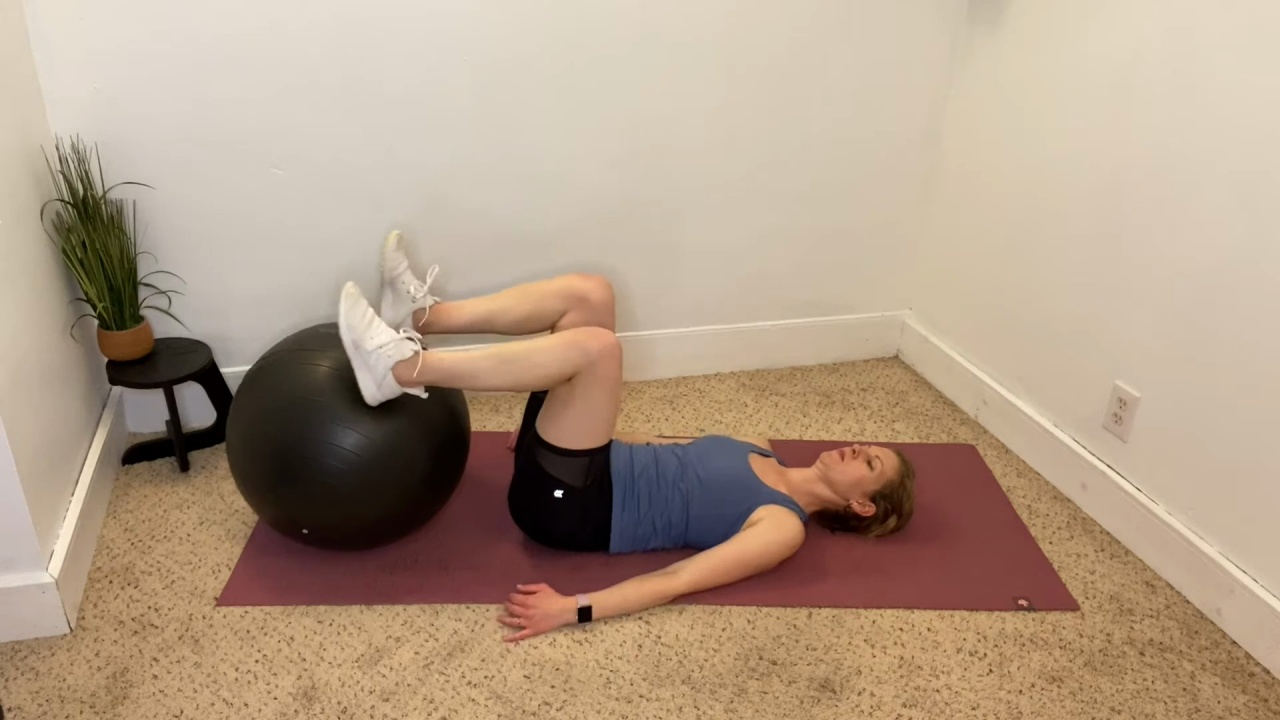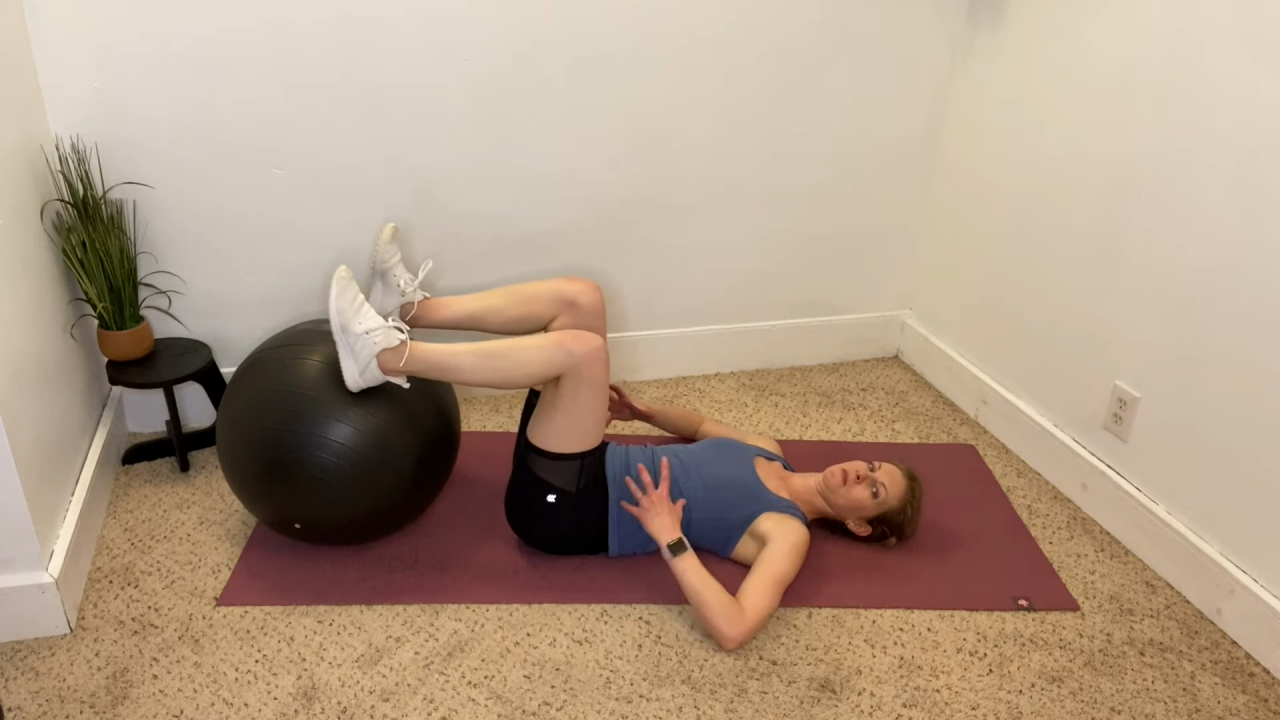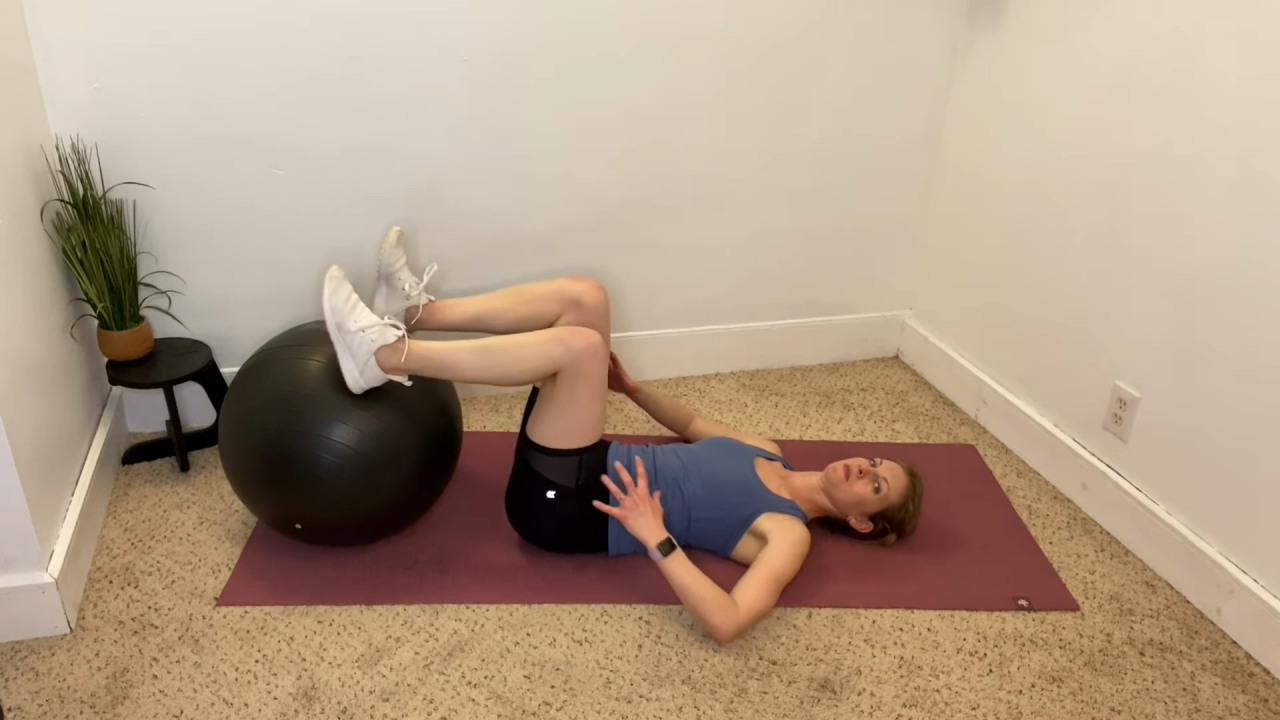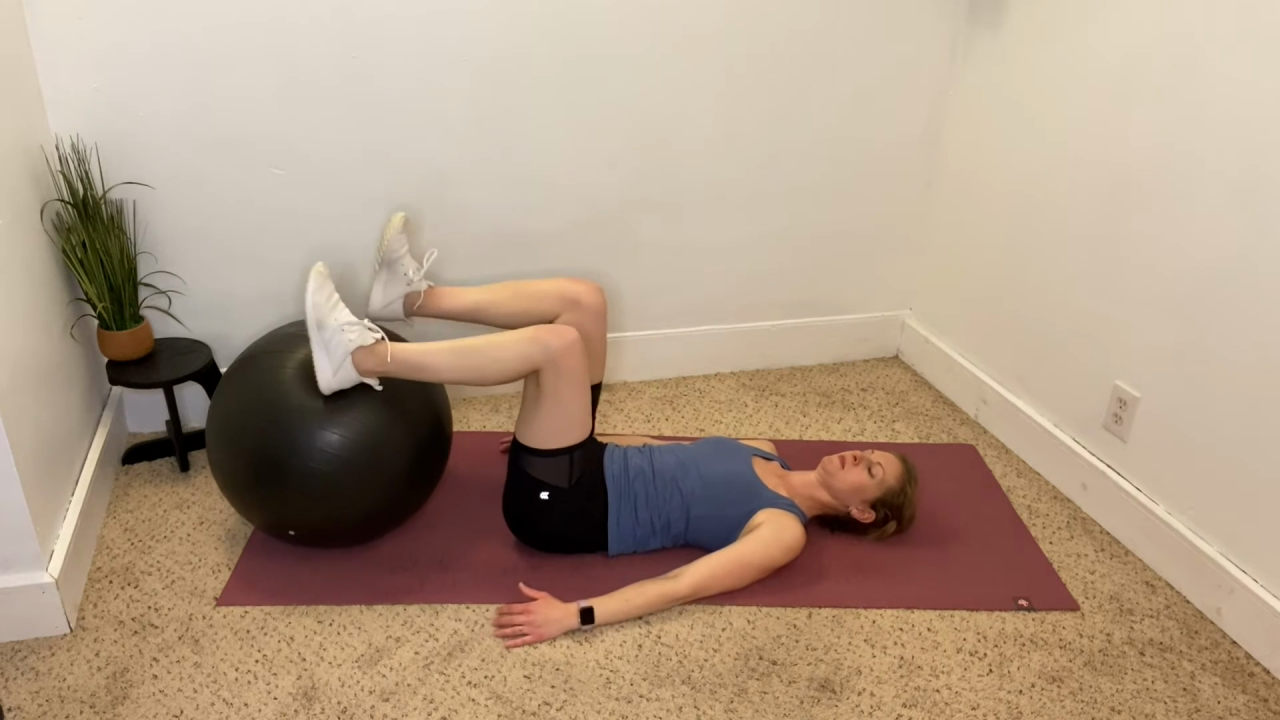
dt=1s
person 1, frame 1
left shoulder: (784, 527)
right shoulder: (760, 451)
left elbow: (681, 580)
left wrist: (574, 609)
right wrist: (555, 430)
left hip: (568, 506)
right hip: (596, 469)
left knee: (595, 346)
right knee: (589, 292)
left ankle: (402, 368)
right ankle: (419, 315)
person 1, frame 2
left shoulder: (789, 534)
right shoulder: (768, 452)
left elbow: (733, 629)
right elbow: (701, 426)
left wrist: (670, 540)
right wrist: (641, 410)
left hip: (566, 509)
right hip: (592, 467)
left knee: (581, 349)
right knee: (578, 298)
left ankle: (387, 357)
right ankle: (409, 307)
person 1, frame 3
left shoulder: (789, 534)
right shoulder: (767, 452)
left elbow: (727, 620)
right elbow: (692, 425)
left wrist: (657, 537)
right wrist: (629, 387)
left hip: (566, 506)
right hip: (600, 473)
left knee: (579, 344)
right knee: (584, 297)
left ankle: (385, 356)
right ankle: (415, 310)
person 1, frame 4
left shoulder: (784, 532)
right shoulder: (765, 454)
left elbow: (684, 584)
left wrist: (575, 615)
right wrist: (550, 425)
left hip: (562, 507)
right hip: (590, 467)
left knee: (557, 343)
right knee: (581, 298)
left ankle: (362, 356)
right ankle: (413, 297)
